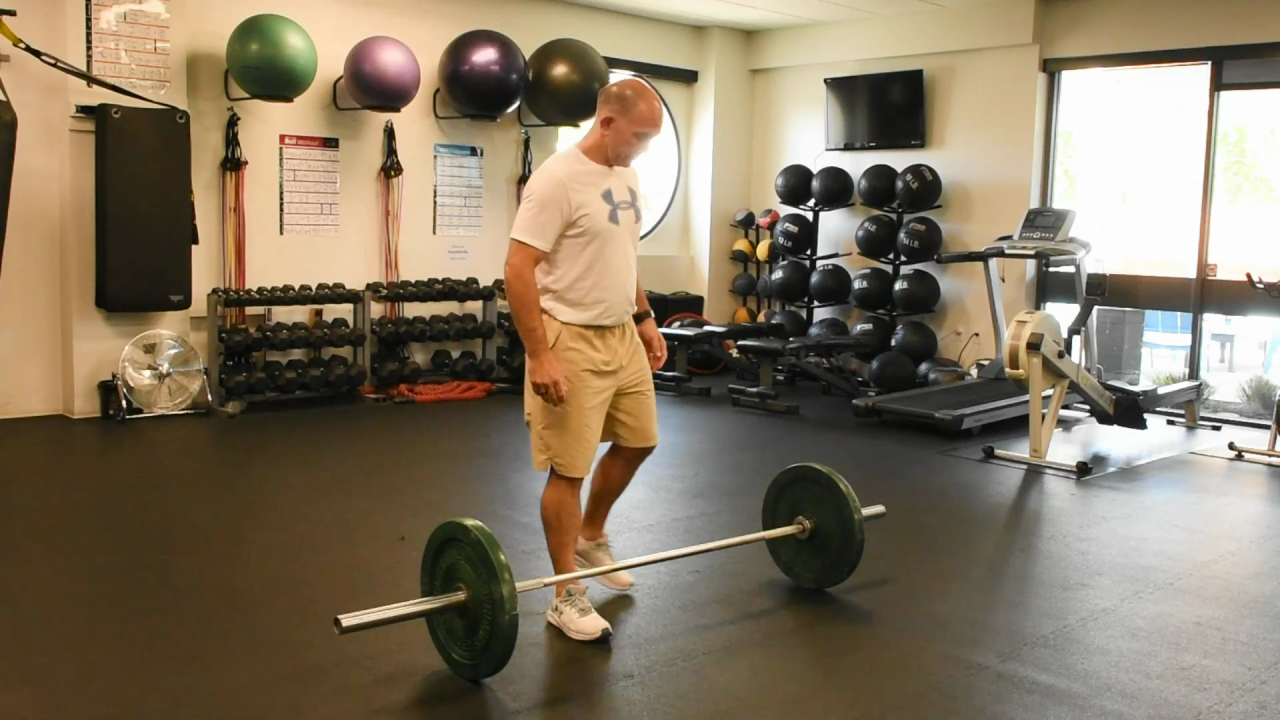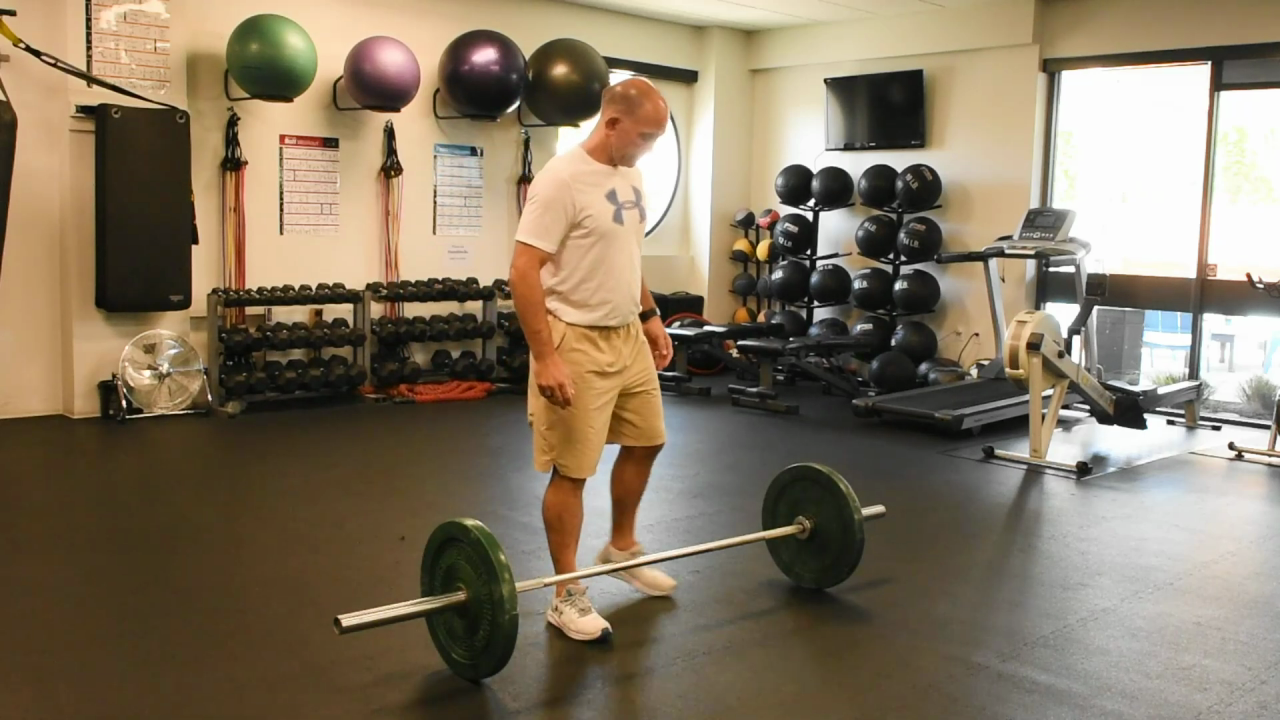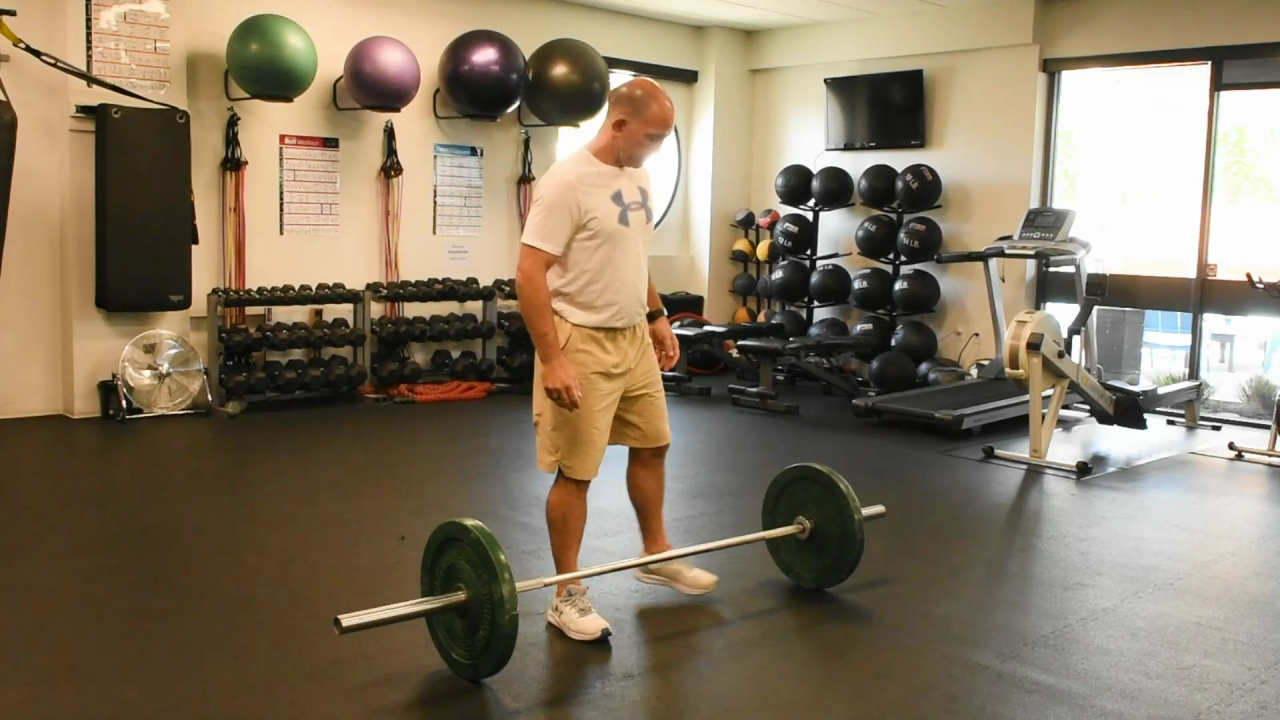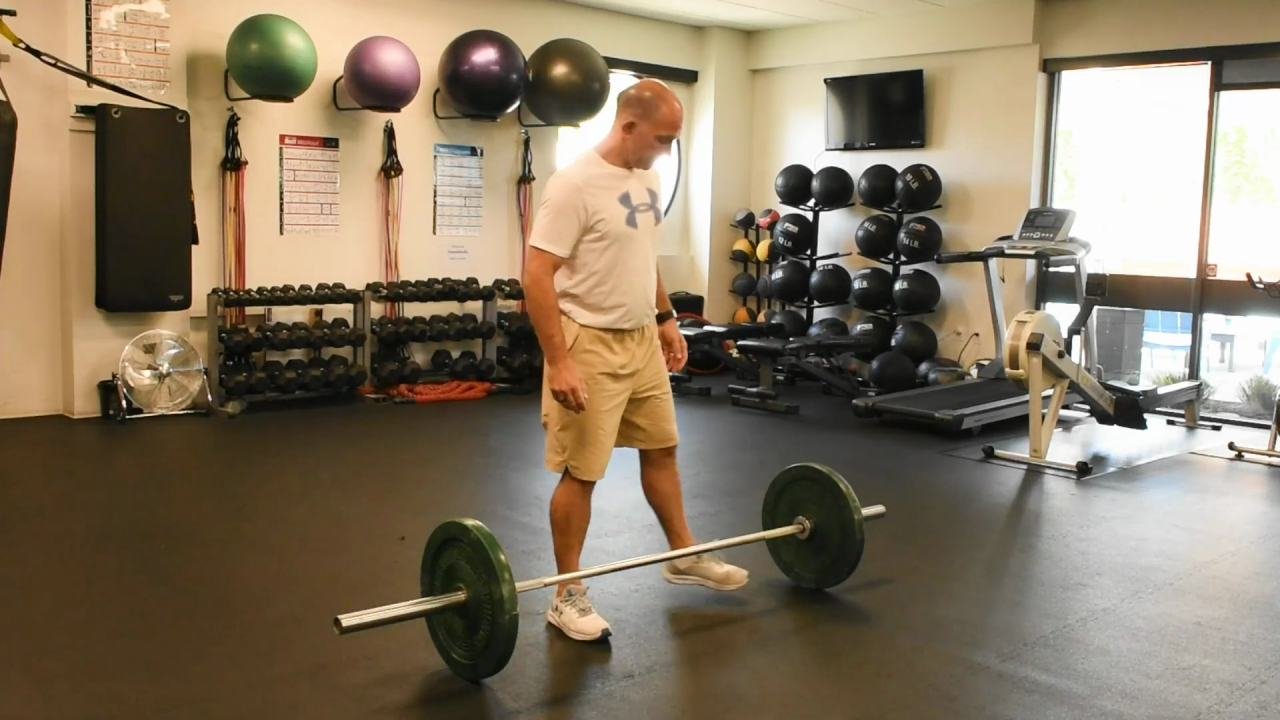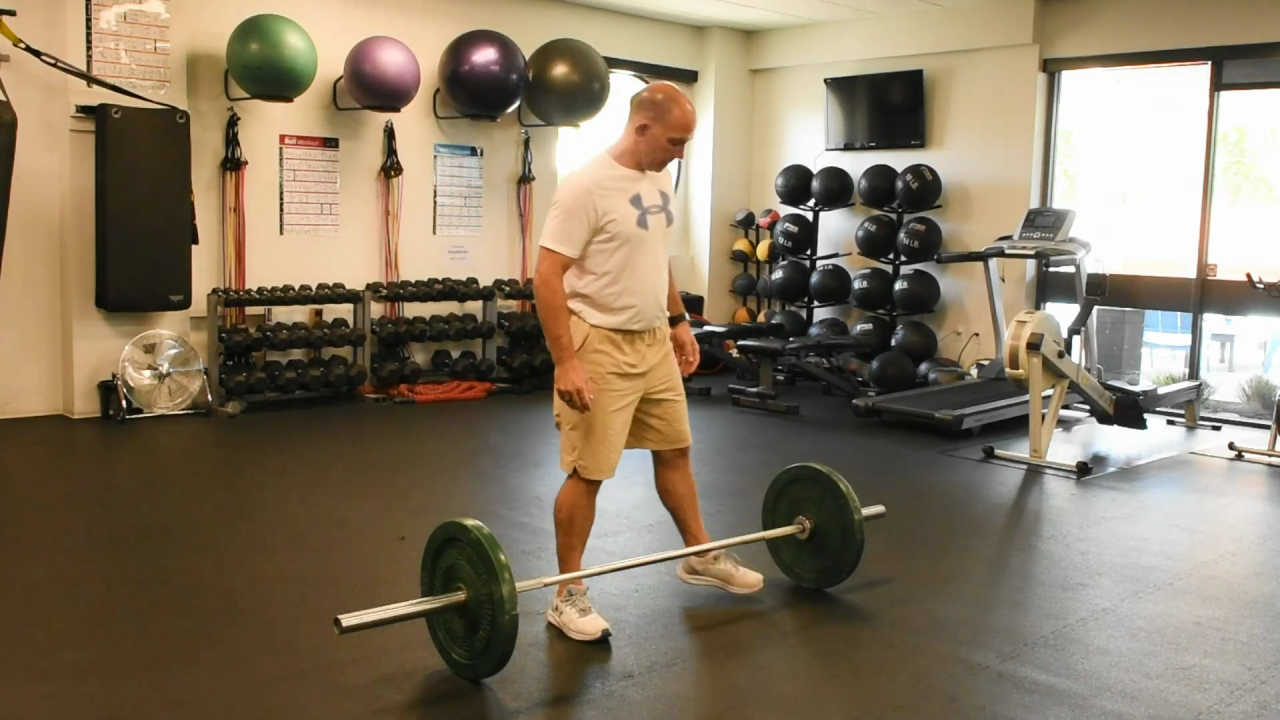
dt=0.1s
person 1, frame 1
left shoulder: (626, 177)
right shoulder: (557, 180)
right elbow: (519, 269)
left wrist: (644, 318)
right wrist: (540, 354)
left hip: (621, 337)
right hip: (572, 342)
left knee: (638, 442)
right knee: (568, 469)
left ankle: (591, 538)
right ankle: (567, 595)
person 1, frame 2
left shoulder: (629, 177)
right shoulder: (561, 181)
right elbow: (524, 271)
left wrist: (649, 316)
right wrist: (546, 357)
left hip: (626, 337)
right hip: (576, 342)
left knee: (647, 441)
right knee: (571, 471)
left ankle: (622, 546)
right ankle: (567, 595)
person 1, frame 3
left shoulder: (636, 178)
right shoulder: (567, 183)
right elbow: (531, 273)
left wrist: (656, 317)
right wrist: (552, 358)
left hip: (633, 338)
right hip: (583, 344)
left knee: (653, 446)
right knee: (575, 472)
left ankle: (657, 555)
right ankle: (567, 595)
person 1, frame 4
left shoulder: (645, 180)
right shoulder: (575, 185)
right elbow: (537, 275)
left wrist: (665, 319)
right wrist: (559, 361)
left hip: (640, 339)
right hip: (591, 345)
left knee: (661, 447)
right knee: (581, 472)
left ankle: (685, 554)
right ankle: (566, 595)
person 1, frame 5
left shoulder: (659, 181)
right shoulder: (586, 187)
right elbow: (547, 274)
left wrist: (677, 323)
right wrist: (565, 360)
left hip: (652, 342)
right hip: (600, 346)
left knee: (675, 449)
right knee: (587, 471)
left ankle: (701, 556)
right ankle: (567, 595)
